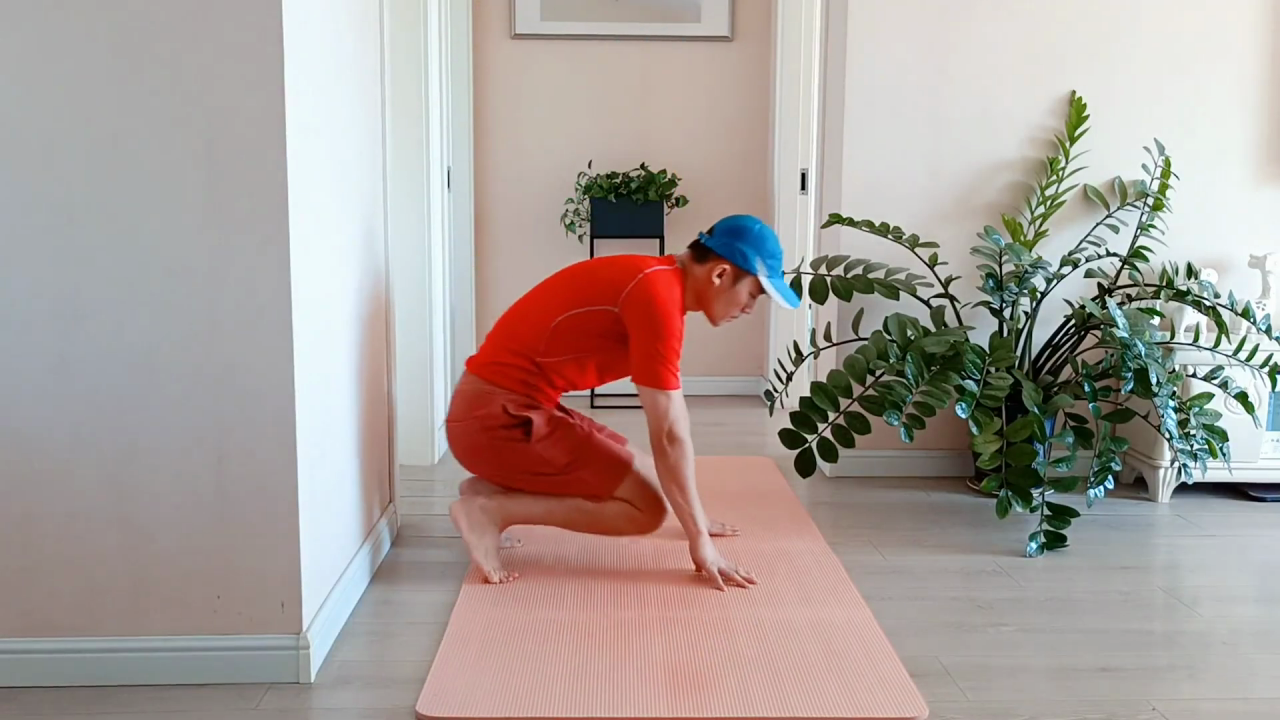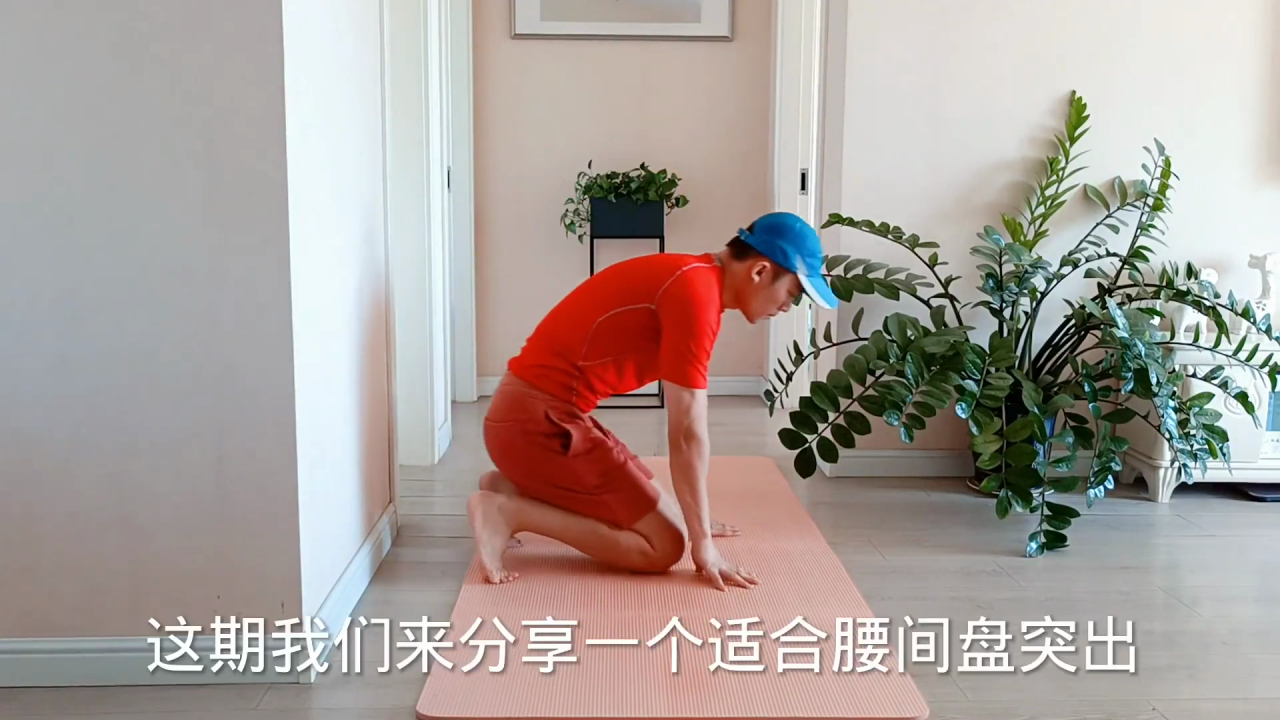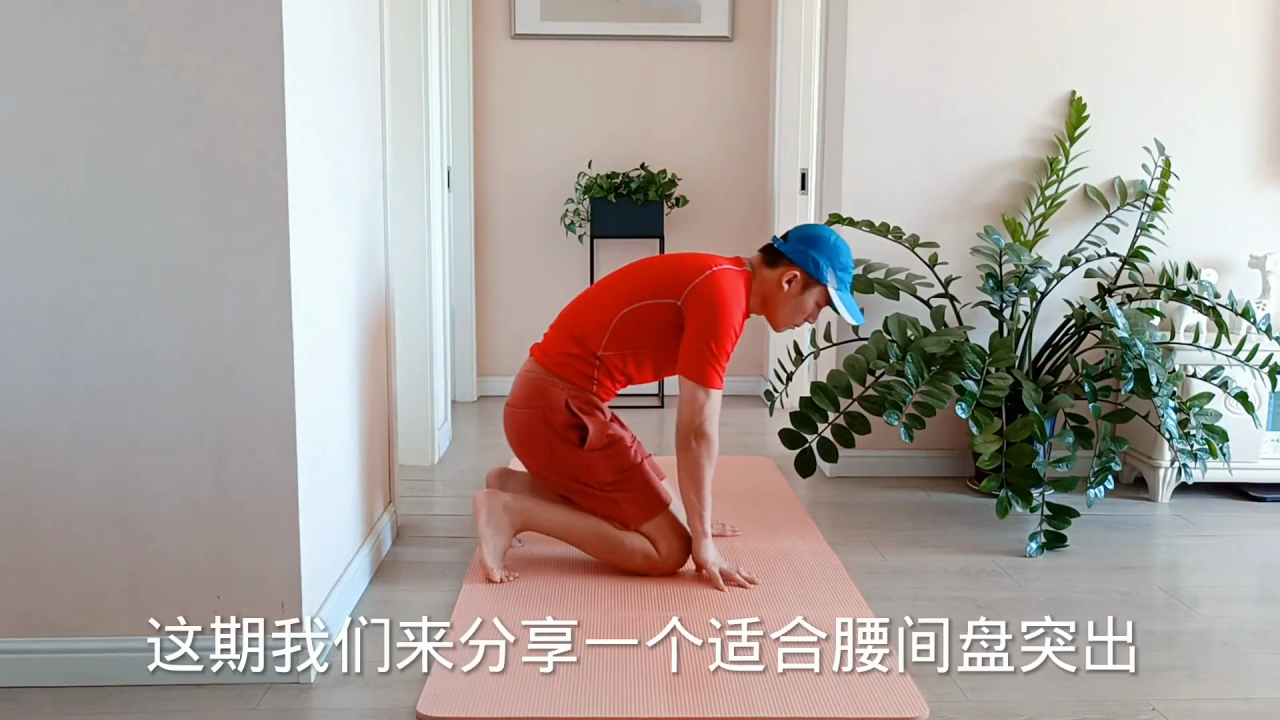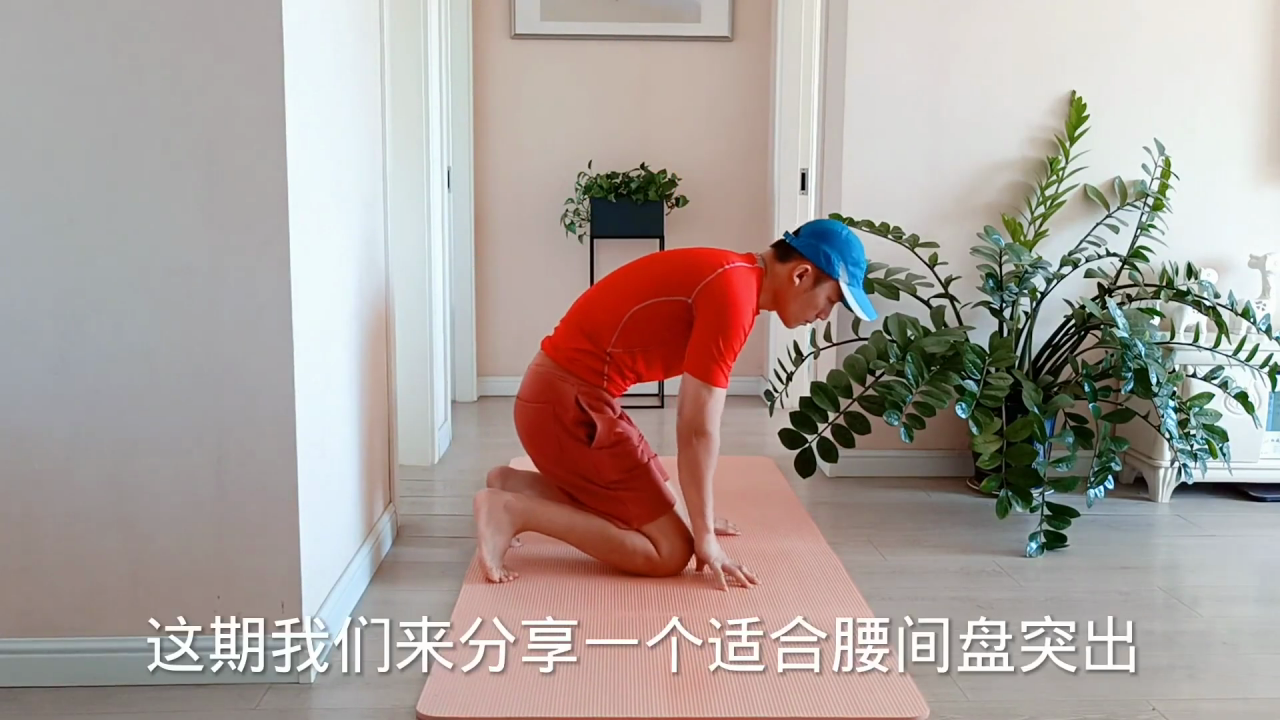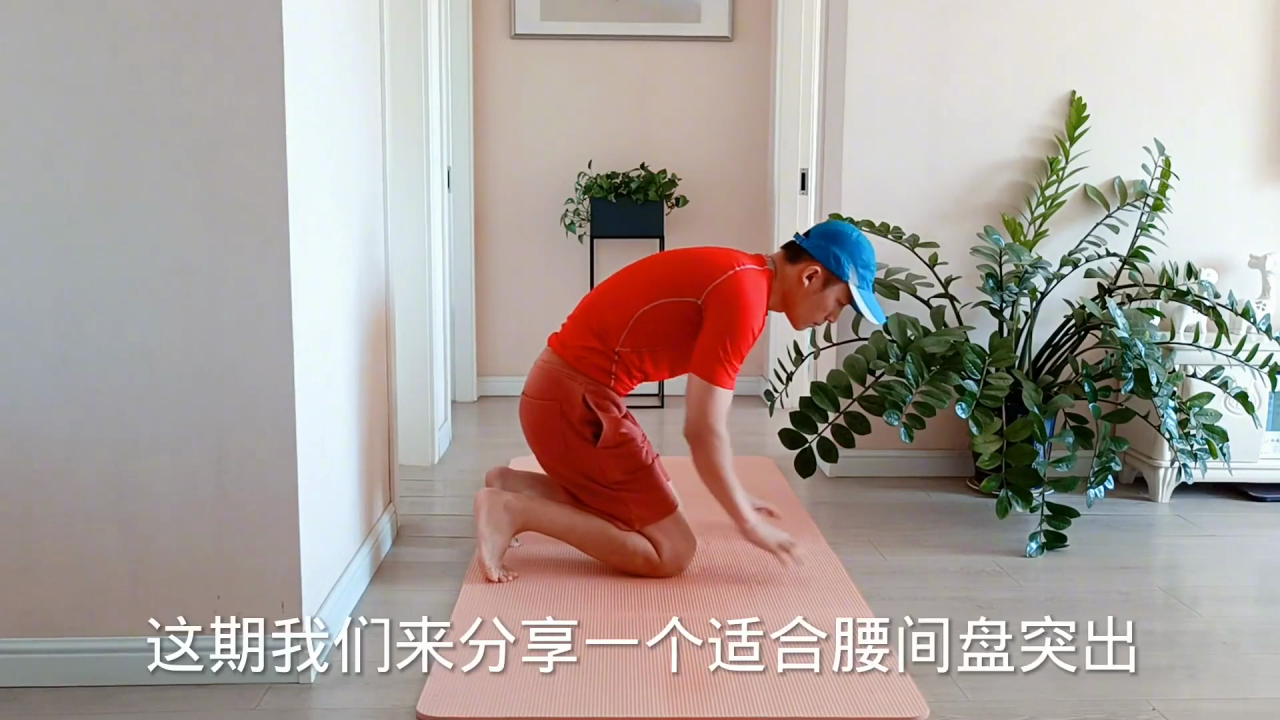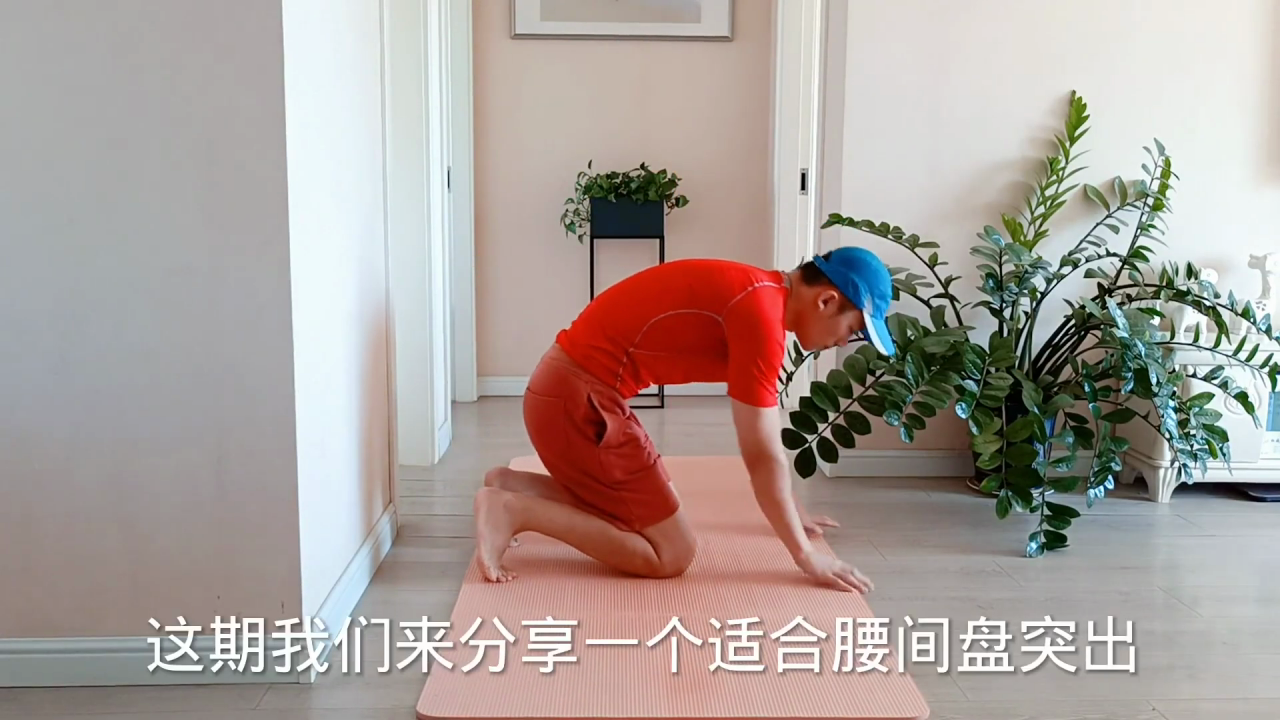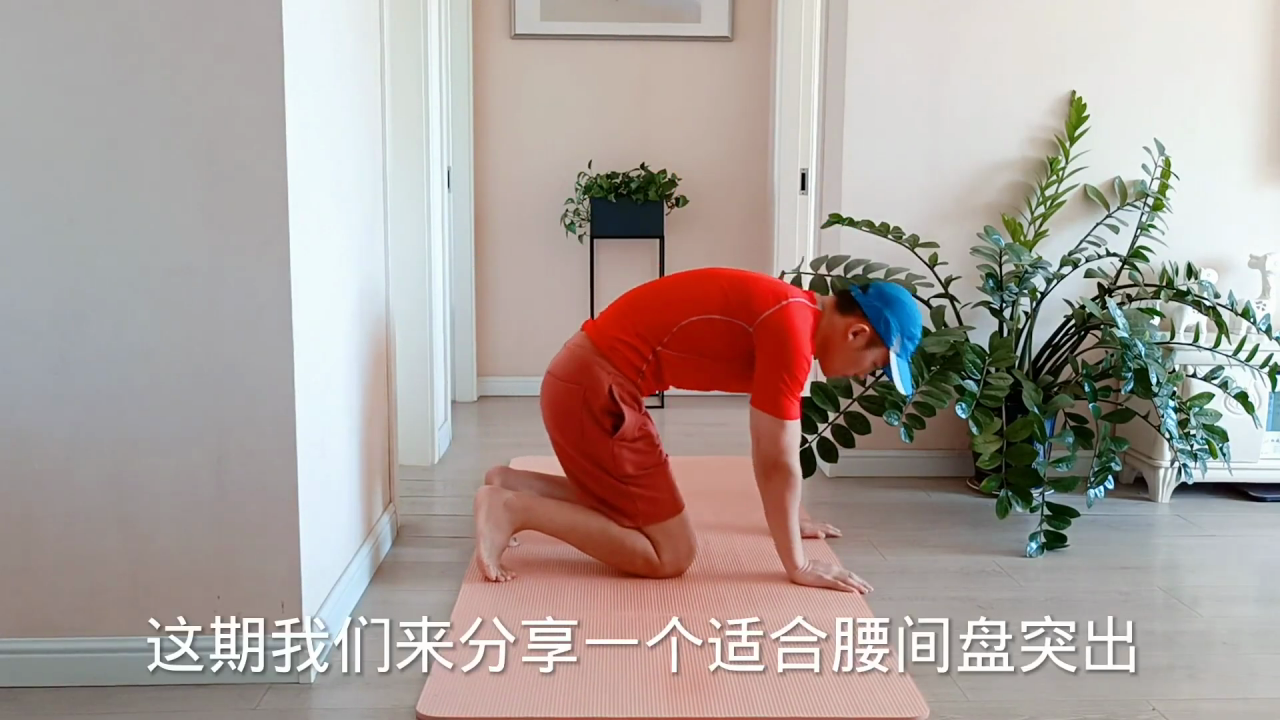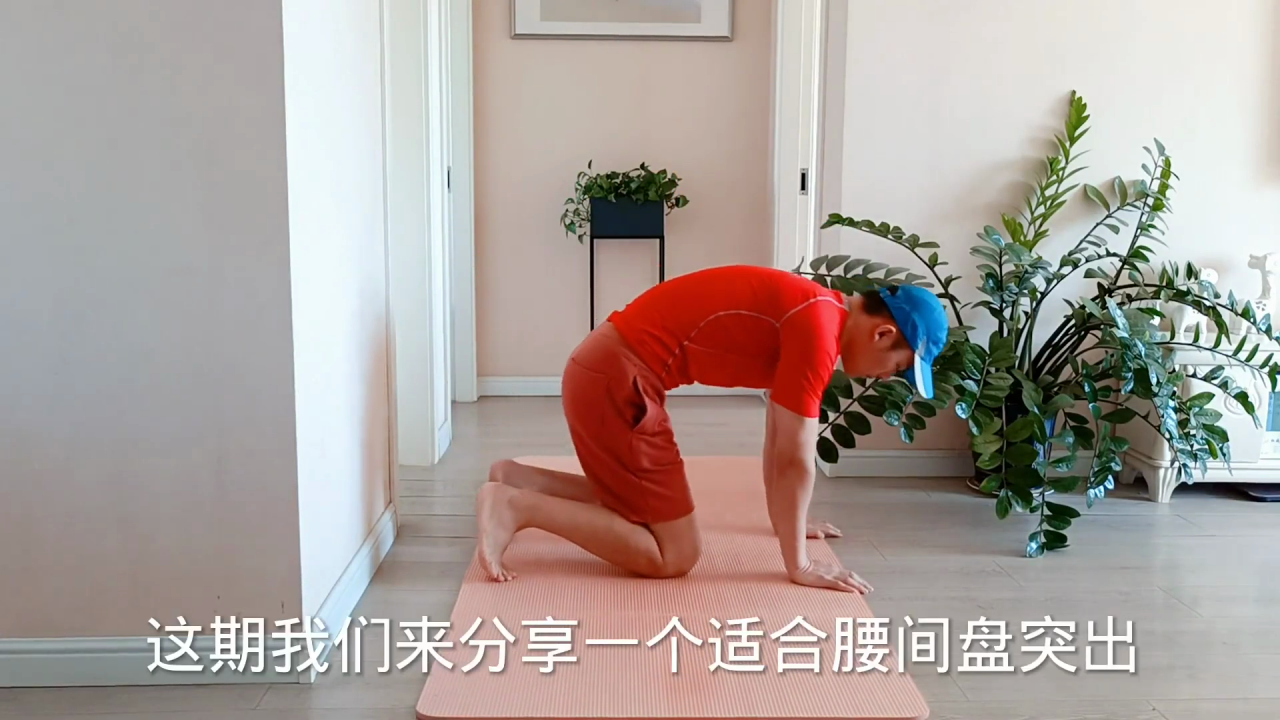
dt=0.2s
person 1, frame 1
left shoulder: (658, 282)
right shoulder: (658, 297)
left elbow: (673, 415)
right elbow: (669, 433)
left wrist: (691, 515)
right wrist: (699, 539)
left hip: (504, 404)
right hip: (495, 416)
left knee: (641, 474)
right knee: (644, 509)
left ankle: (495, 489)
right ankle: (488, 510)
person 1, frame 2
left shoulder: (695, 279)
right shoulder: (696, 294)
left elbow: (685, 422)
right elbow: (687, 432)
left wrist: (689, 517)
right wrist: (700, 541)
left hip: (538, 409)
right hip: (538, 419)
left knee: (659, 512)
right knee: (662, 546)
left ankle: (509, 487)
right ankle: (506, 511)
person 1, frame 3
left shoulder: (723, 282)
right shoulder: (723, 296)
left elbow: (693, 422)
right elbow: (696, 431)
left wrist: (694, 520)
right wrist: (702, 541)
left hip: (555, 396)
right hip: (558, 407)
left knee: (651, 512)
right knee: (668, 551)
left ankle: (515, 486)
right ankle: (512, 511)
person 1, frame 4
left shoulder: (734, 277)
right shoulder: (733, 294)
left elbow: (697, 416)
right elbow: (698, 428)
left wrist: (702, 515)
right wrist: (705, 534)
left hip: (563, 389)
right hip: (568, 400)
left knee: (650, 509)
right knee: (671, 552)
left ankle: (517, 484)
right ankle: (513, 510)
person 1, frame 5
left shoulder: (744, 279)
right shoulder: (743, 297)
left elbow: (713, 408)
right elbow: (702, 429)
left wrist: (737, 496)
right wrist: (746, 520)
left hip: (568, 388)
right hip: (574, 400)
left knee: (641, 507)
right knee: (671, 553)
left ankle: (514, 486)
right ankle: (514, 510)
person 1, frame 6
left shoulder: (763, 295)
right shoulder: (761, 313)
left elbow: (759, 432)
right elbow: (761, 452)
left wrist: (782, 514)
right wrist: (803, 553)
left hip: (572, 385)
right hip: (577, 398)
left knee: (638, 508)
right knee: (671, 554)
left ankle: (512, 486)
right ankle: (512, 511)
person 1, frame 7
left shoulder: (791, 313)
right shoulder: (791, 330)
left elbow: (768, 441)
right elbow: (780, 463)
left wrist: (784, 523)
right wrist: (796, 564)
left hip: (585, 376)
right hip: (595, 389)
left knee: (637, 509)
right knee: (670, 555)
left ankle: (513, 484)
right ankle: (511, 508)
person 1, frame 8
left shoulder: (810, 311)
right shoulder: (818, 329)
left elbow: (779, 435)
right elbow: (795, 460)
left wrist: (785, 520)
right wrist: (798, 564)
left hip: (603, 366)
right hip: (617, 379)
left knee: (638, 507)
right knee: (673, 555)
left ankle: (518, 479)
right ankle: (515, 506)
